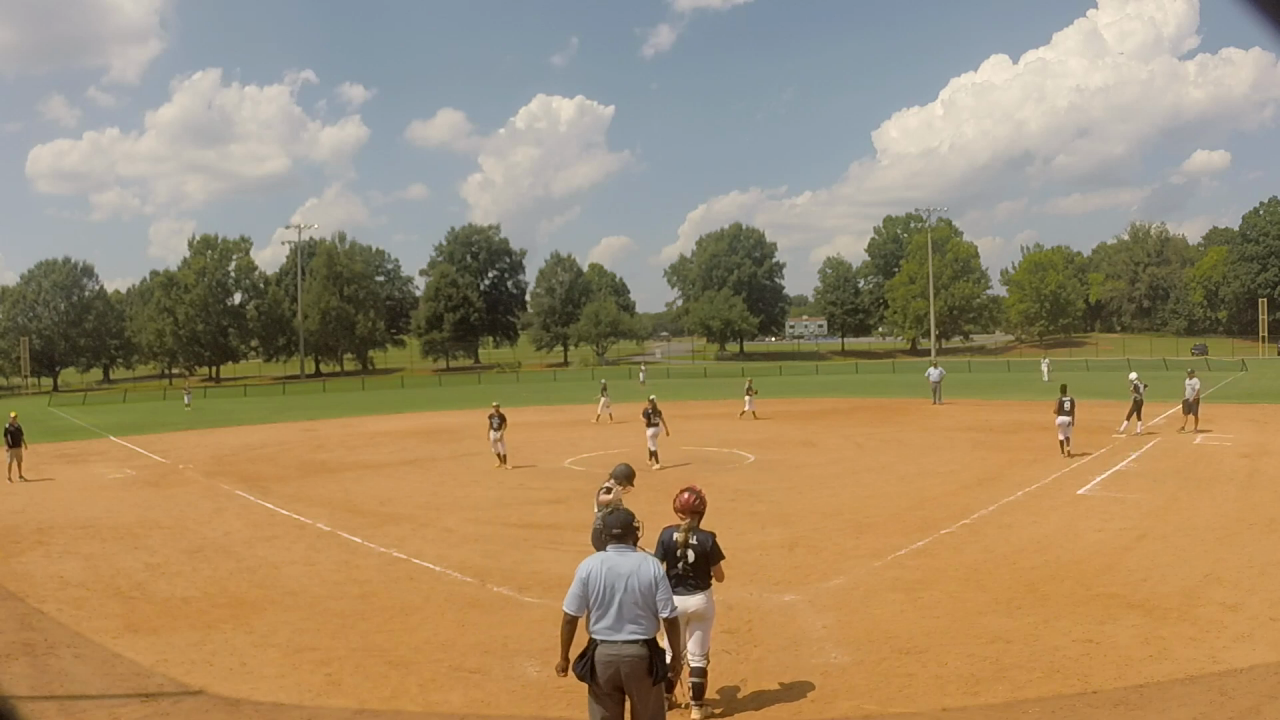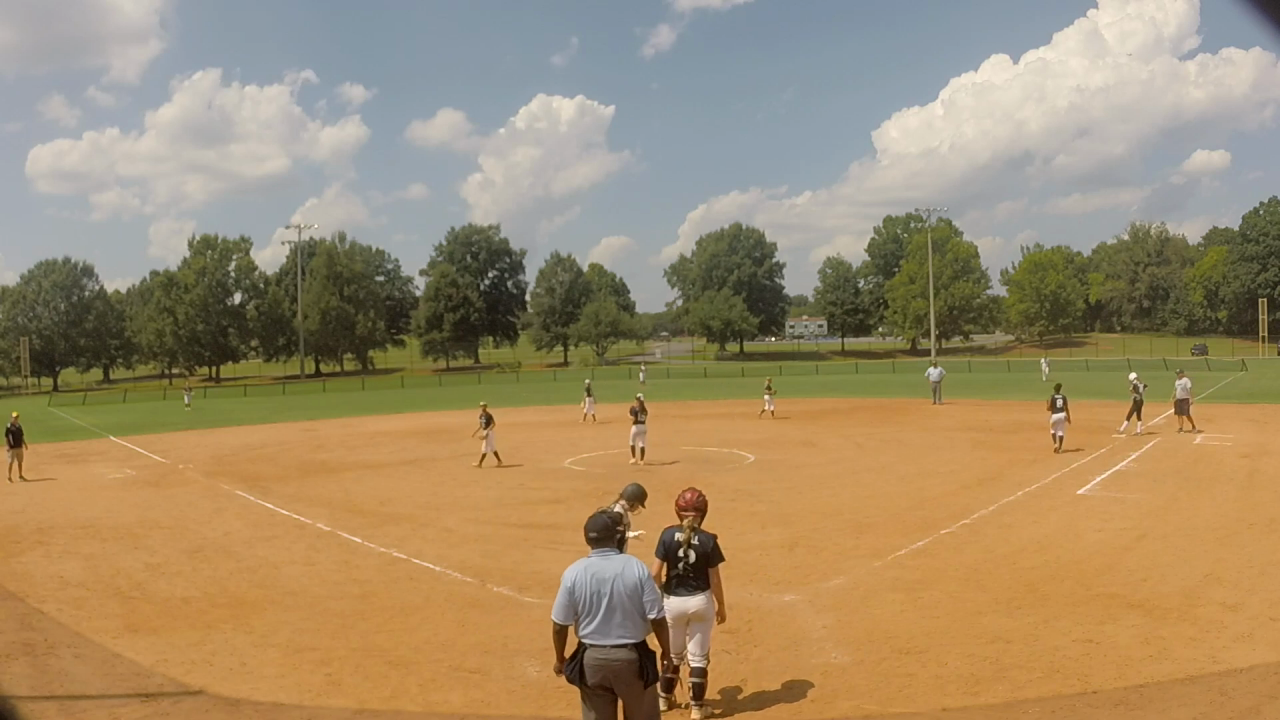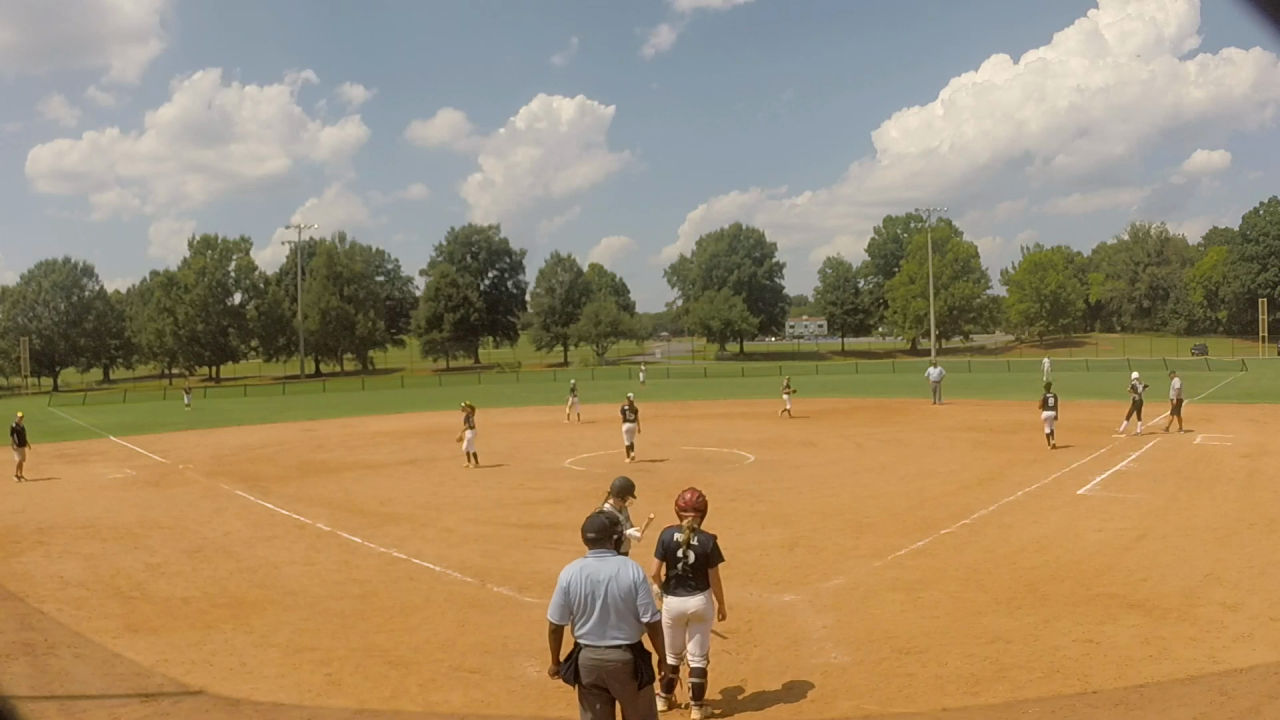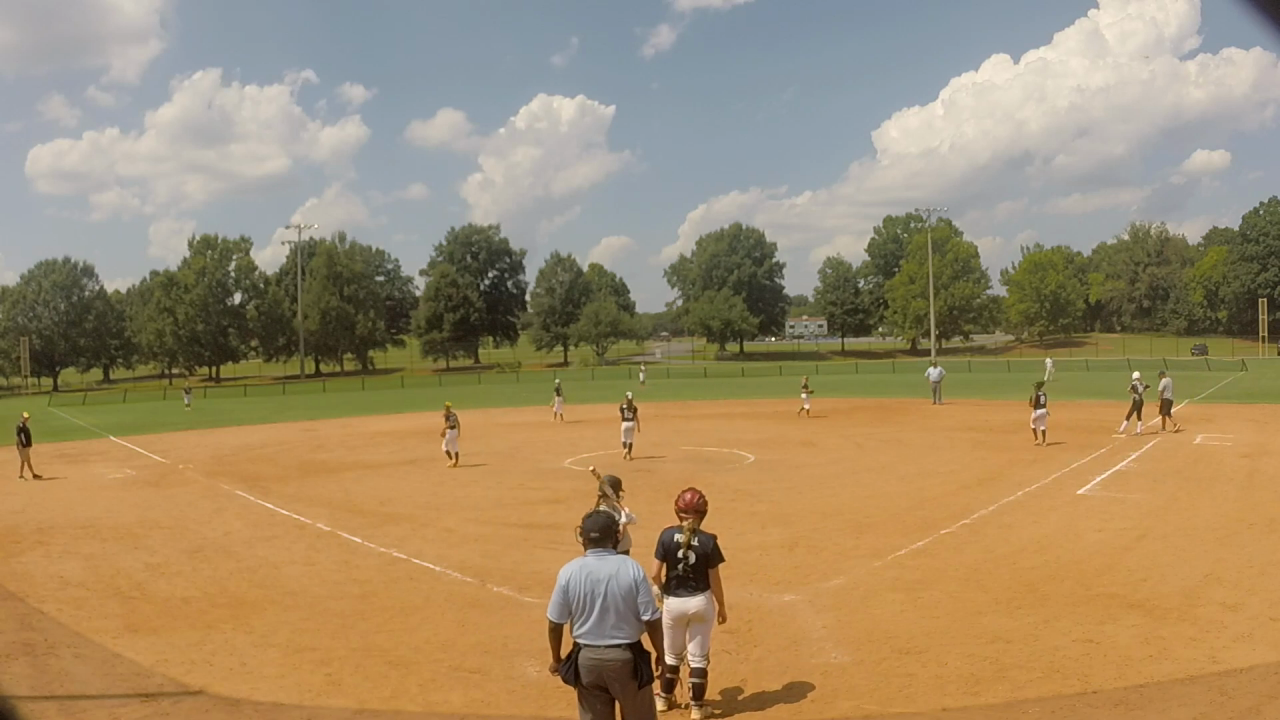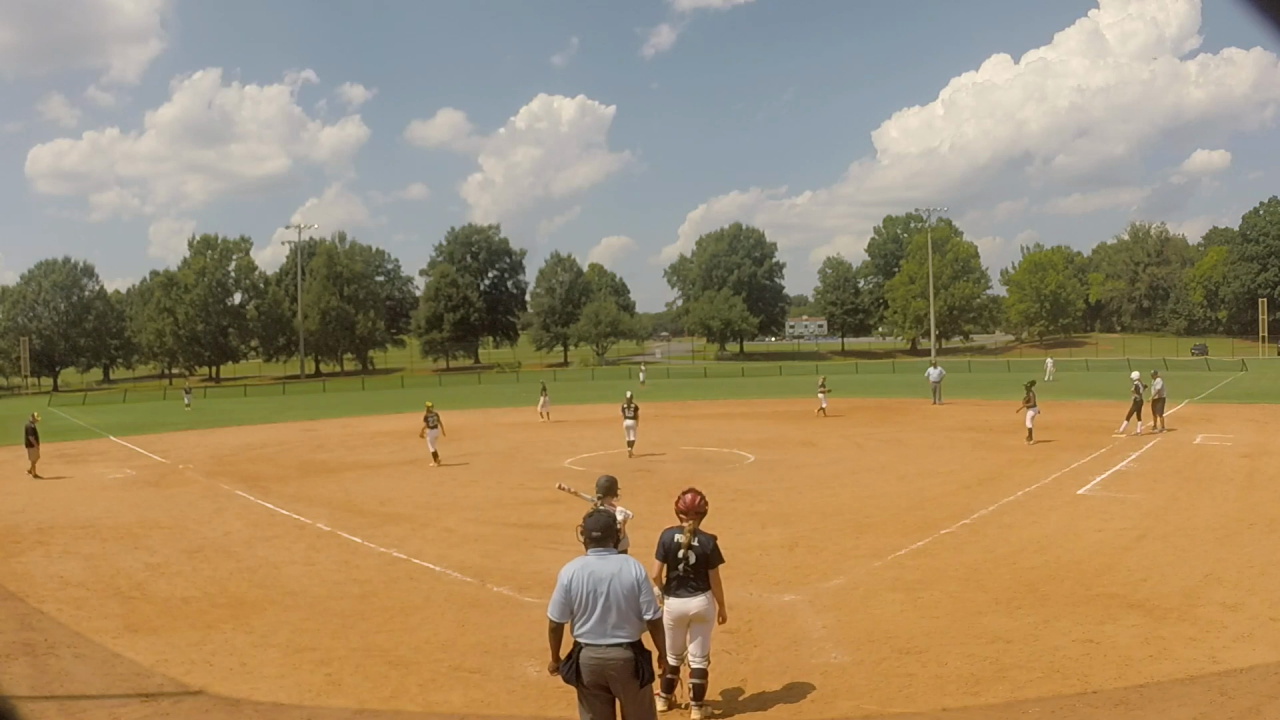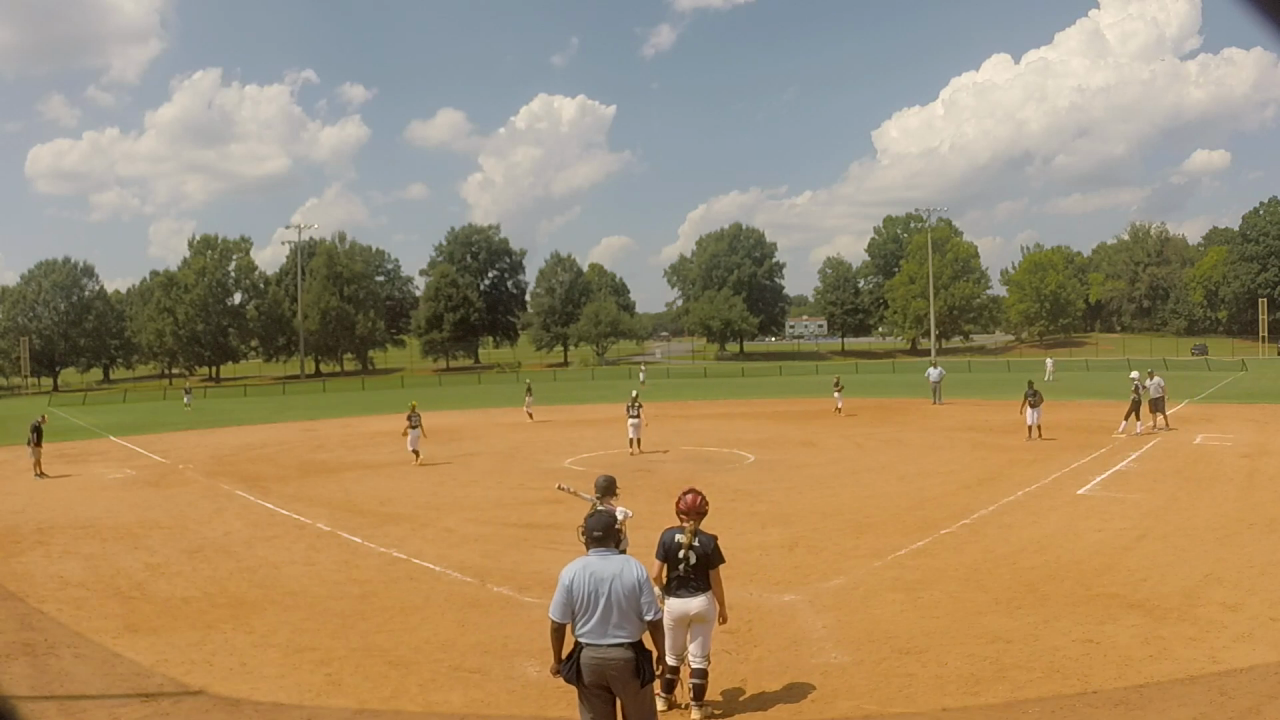
dt=0.5s
person 1, frame 1
left shoulder: (667, 534)
right shoulder: (707, 539)
right elbow: (719, 575)
right wrist: (717, 577)
left hip: (673, 600)
right hip: (701, 600)
left knee: (672, 652)
right knee: (698, 656)
left ankle: (665, 699)
person 1, frame 2
left shoulder: (668, 535)
right shoulder: (708, 540)
left elbow: (655, 573)
right elbow: (714, 580)
left wrist: (663, 591)
right wrist: (721, 606)
left hip: (673, 601)
right hip: (701, 602)
left knee: (672, 654)
right knee: (698, 657)
left ankle: (664, 699)
person 1, frame 3
left shoulder: (667, 534)
right shoulder: (707, 540)
left elbow: (654, 572)
right elbow: (714, 579)
left wrist: (663, 589)
right wrist: (721, 605)
left hip: (673, 602)
right hip: (700, 601)
left knee: (672, 654)
right knee: (698, 657)
left ankle: (664, 699)
person 1, frame 4
left shoulder: (667, 535)
right shoulder: (708, 541)
left elbow: (654, 573)
right elbow: (714, 580)
left wrist: (663, 590)
right wrist: (722, 606)
left hip: (673, 602)
right hip: (701, 602)
left knee: (672, 654)
right knee: (698, 657)
left ankle: (664, 699)
person 1, frame 5
left shoulder: (668, 536)
right shoulder: (708, 541)
left elbow: (655, 574)
right elbow: (714, 580)
left wrist: (664, 591)
right wrist: (722, 606)
left hip: (674, 603)
right hip: (702, 603)
left knee: (672, 654)
right knee: (699, 657)
left ankle: (664, 699)
person 1, frame 6
left shoulder: (668, 536)
right shoulder: (708, 541)
left elbow: (655, 574)
right elbow: (715, 580)
left wrist: (664, 591)
right wrist: (722, 607)
left hip: (674, 603)
right hip: (702, 603)
left knee: (672, 655)
right knee: (699, 657)
left ankle: (664, 699)
person 2, frame 1
left shoulder: (589, 566)
right shoulder: (651, 565)
left elbow: (570, 617)
right elbow: (669, 618)
left wrist: (564, 656)
right wrist: (677, 655)
left hip: (602, 654)
right hip: (642, 653)
person 2, frame 2
left shoulder: (574, 573)
right shoulder: (636, 567)
left elbow: (559, 625)
right elbow: (657, 618)
left wrist: (560, 659)
right wrist: (666, 651)
left hip: (592, 658)
right hip: (632, 656)
person 2, frame 3
left shoulder: (570, 573)
right shoulder: (631, 570)
left elbow: (556, 625)
right elbow: (651, 621)
left wrist: (556, 661)
right wrist: (663, 657)
left hip: (587, 659)
right hip: (627, 657)
person 2, frame 4
left shoulder: (569, 572)
right shoulder: (631, 568)
left elbow: (555, 623)
right elbow: (651, 619)
left wrist: (556, 658)
right wrist: (660, 654)
left hip: (586, 658)
right hip: (626, 657)
person 2, frame 5
left shoulder: (570, 571)
right shoulder: (633, 567)
left elbow: (556, 623)
right elbow: (652, 618)
left wrist: (555, 658)
right wrist: (662, 653)
left hip: (587, 657)
right hip: (627, 656)
person 2, frame 6
left shoulder: (572, 571)
right shoulder: (634, 568)
left elbow: (558, 623)
right elbow: (653, 619)
left wrist: (557, 659)
right wrist: (661, 653)
left hip: (588, 657)
right hip: (628, 656)
